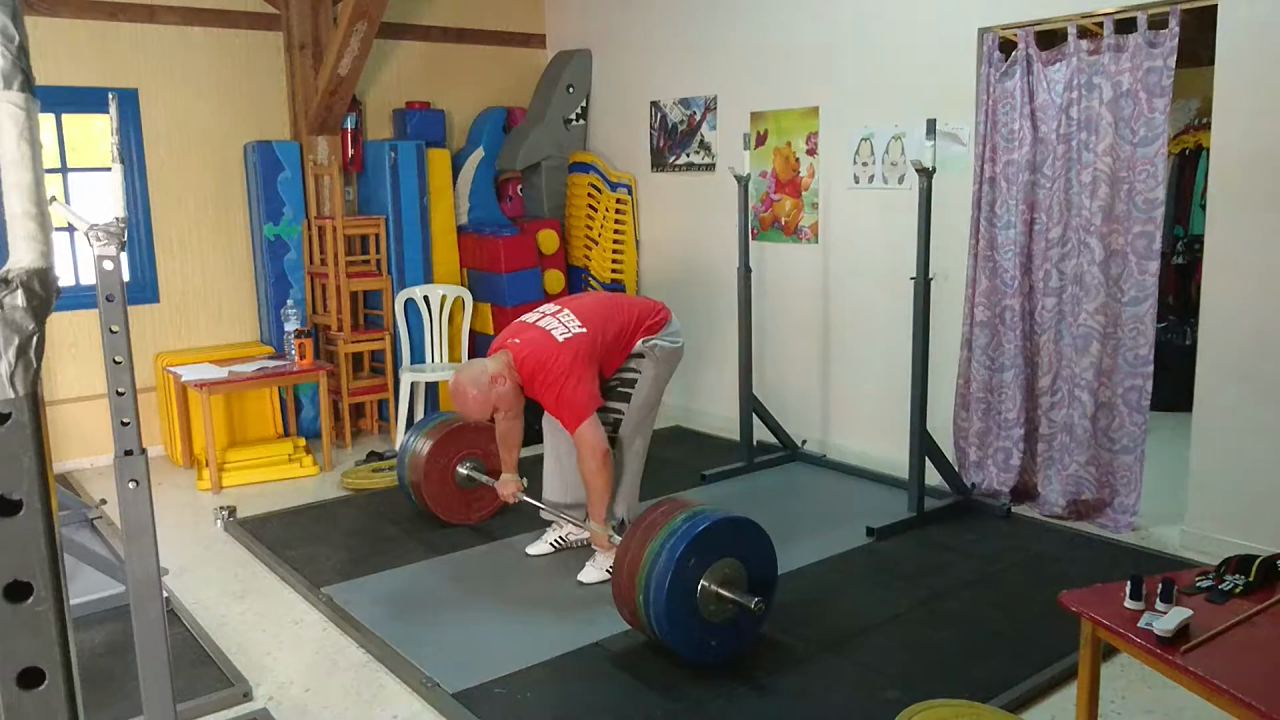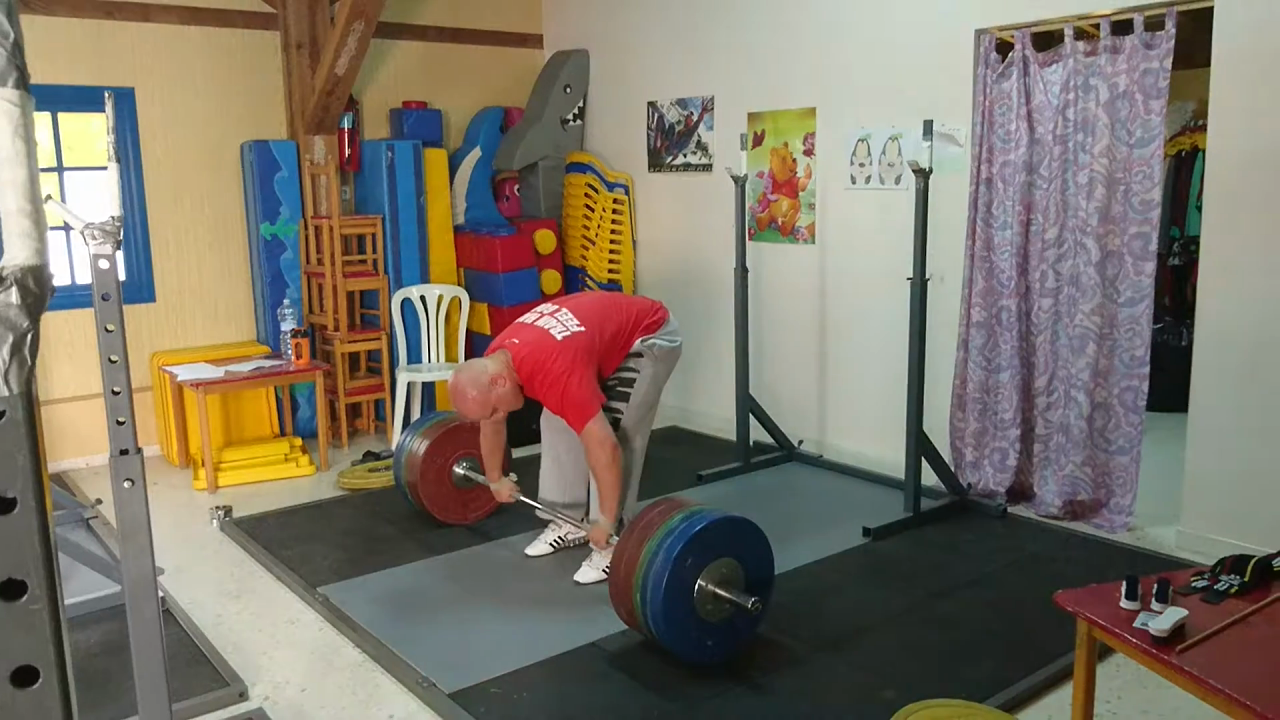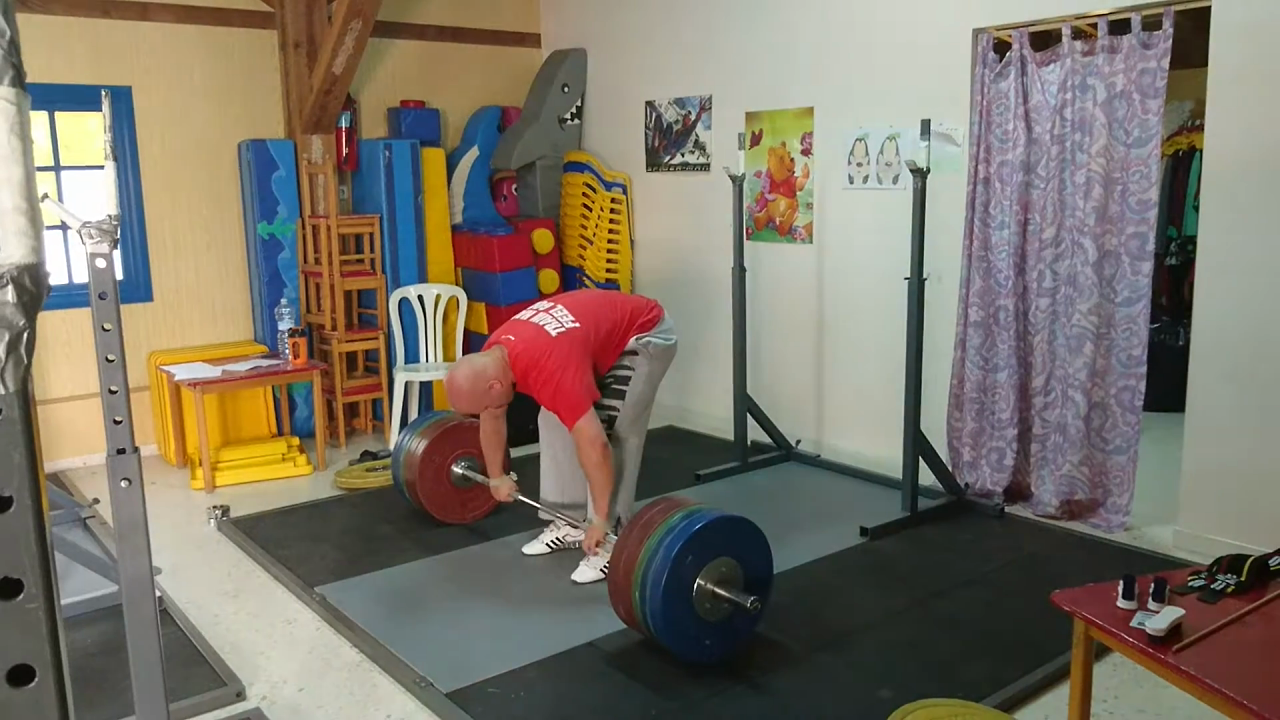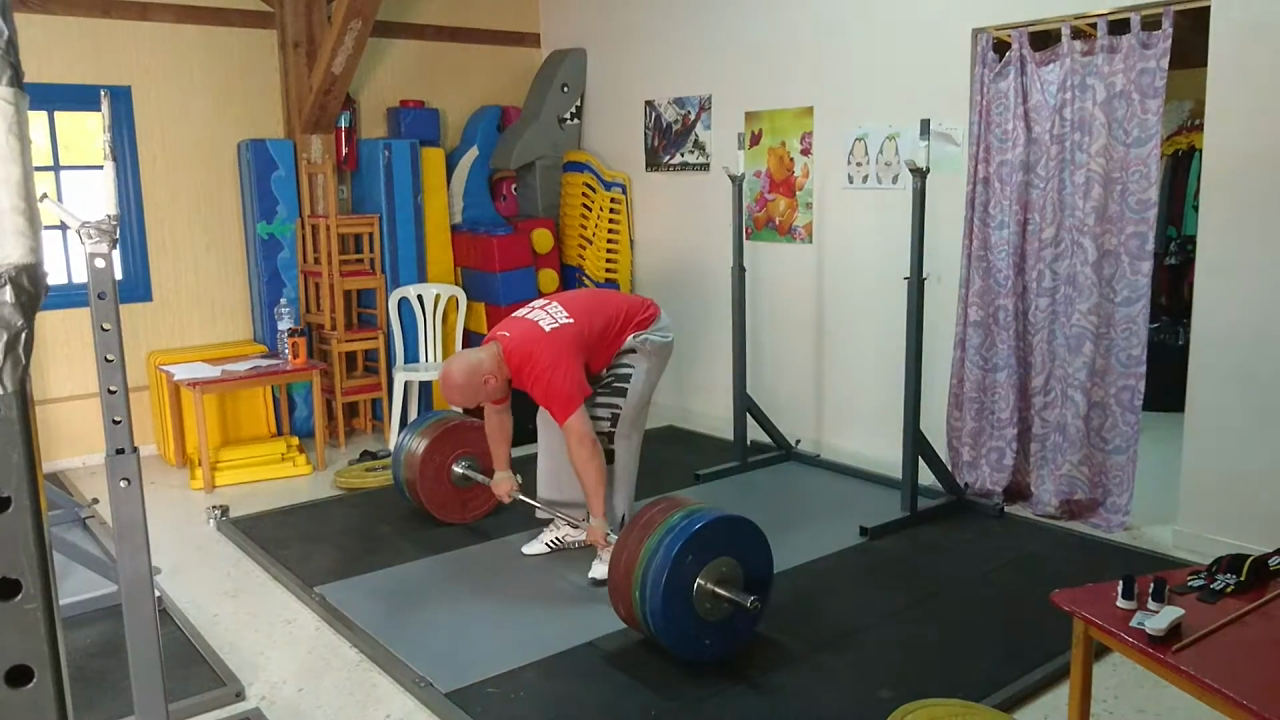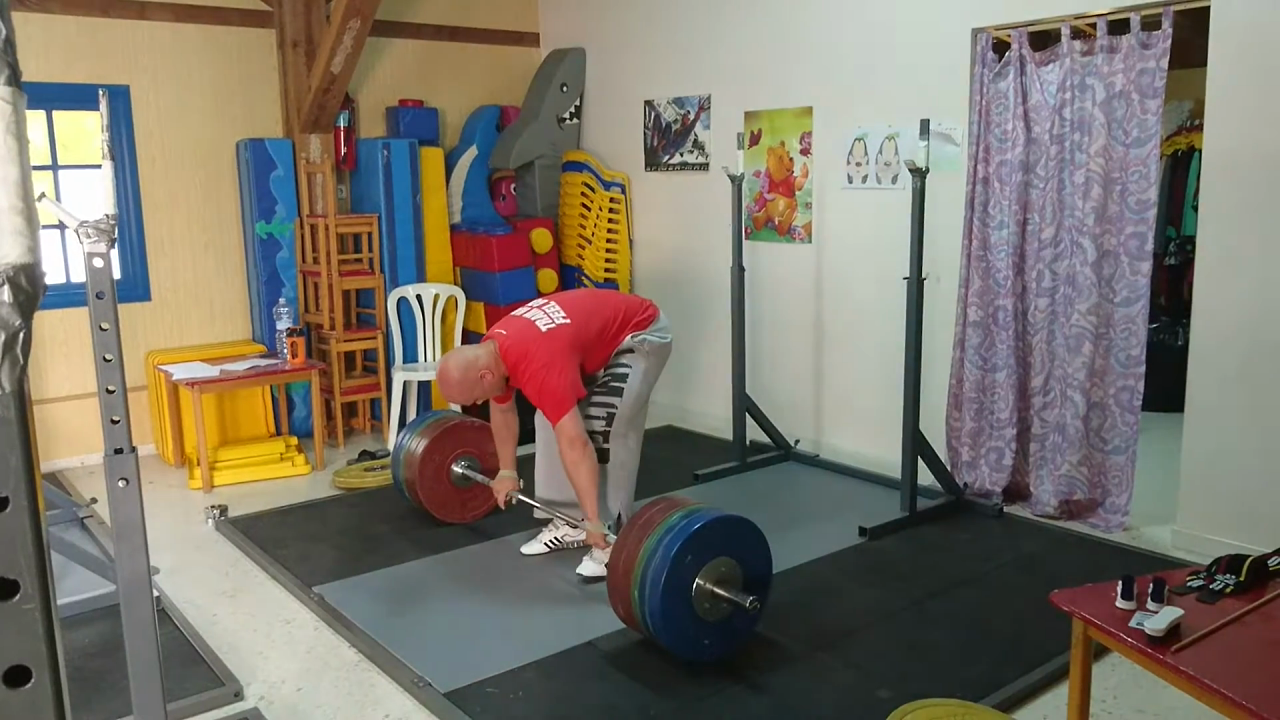
dt=0.2s
person 1, frame 1
left shoulder: (554, 374)
right shoulder: (498, 358)
left elbow: (596, 450)
right elbow: (510, 417)
left wrist: (598, 524)
right wrist: (509, 473)
left hip: (652, 337)
right hip: (610, 330)
left knee: (612, 433)
right knee: (560, 423)
right ankle: (572, 523)
person 1, frame 2
left shoulder: (555, 374)
right shoulder: (496, 360)
left elbow: (605, 446)
right elbow: (491, 425)
left wrist: (605, 521)
right wrist: (496, 480)
left hip: (650, 336)
right hip: (608, 329)
left knee: (613, 431)
right knee: (558, 422)
left ankle: (614, 544)
right ankle: (569, 521)
person 1, frame 3
left shoulder: (550, 371)
right shoulder: (490, 358)
left elbow: (595, 443)
right elbow: (492, 420)
left wrist: (600, 521)
right wrist: (496, 477)
left hip: (645, 334)
right hip: (603, 329)
left knee: (608, 429)
right knee: (555, 421)
left ankle: (611, 542)
right ankle: (569, 523)
person 1, frame 4
left shoulder: (544, 367)
right shoulder: (489, 354)
left elbow: (583, 441)
right elbow: (497, 413)
left wrist: (597, 519)
right wrist: (501, 472)
left hip: (642, 332)
right hip: (600, 330)
left knee: (605, 430)
right knee: (553, 421)
left ankle: (612, 540)
right ankle: (570, 522)
person 1, frame 5
left shoulder: (538, 366)
right shoulder: (489, 351)
left elbow: (575, 443)
right elbow: (503, 411)
left wrist: (593, 522)
right wrist: (507, 472)
left hip: (641, 334)
right hip: (599, 331)
left knee: (602, 430)
right knee: (552, 421)
left ankle: (609, 539)
right ankle: (569, 523)
